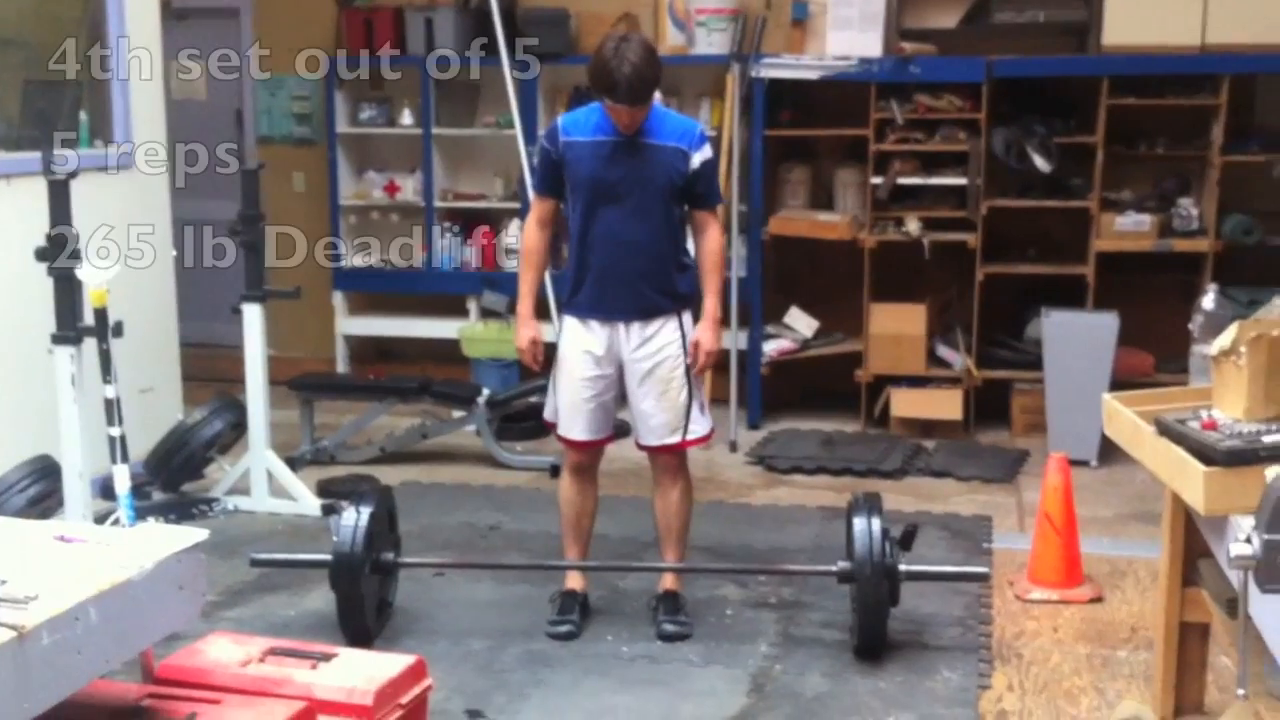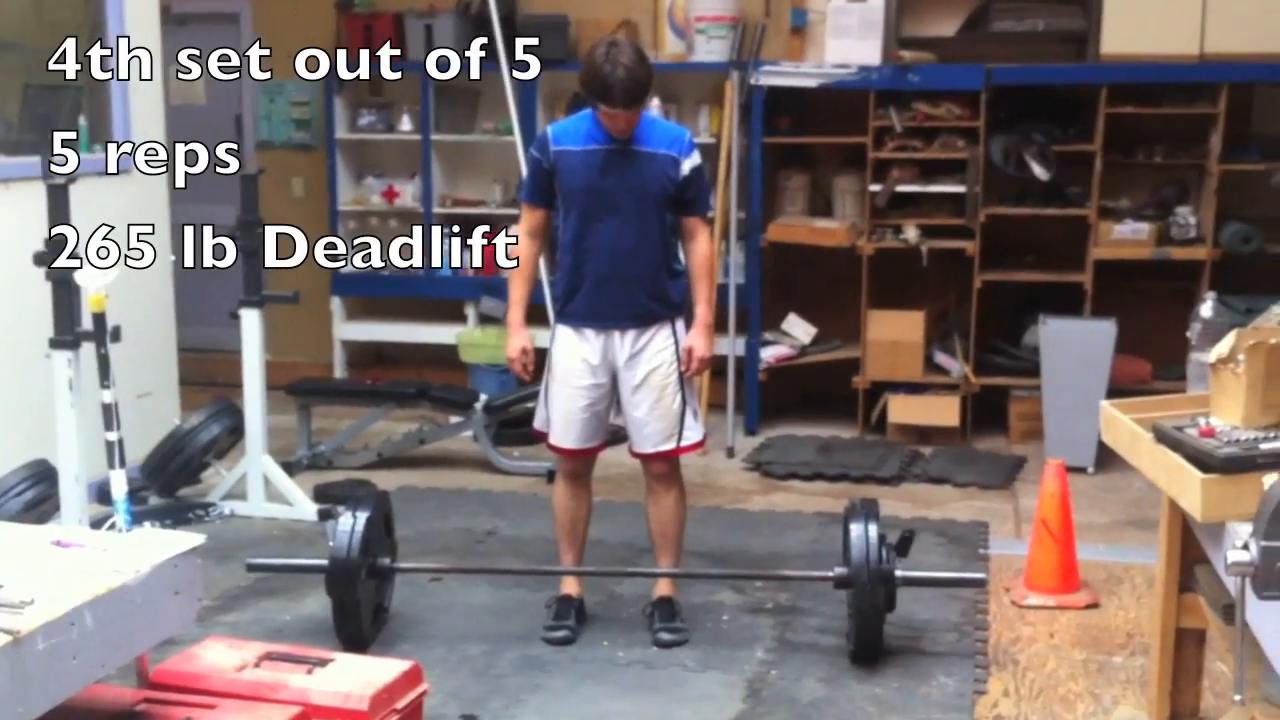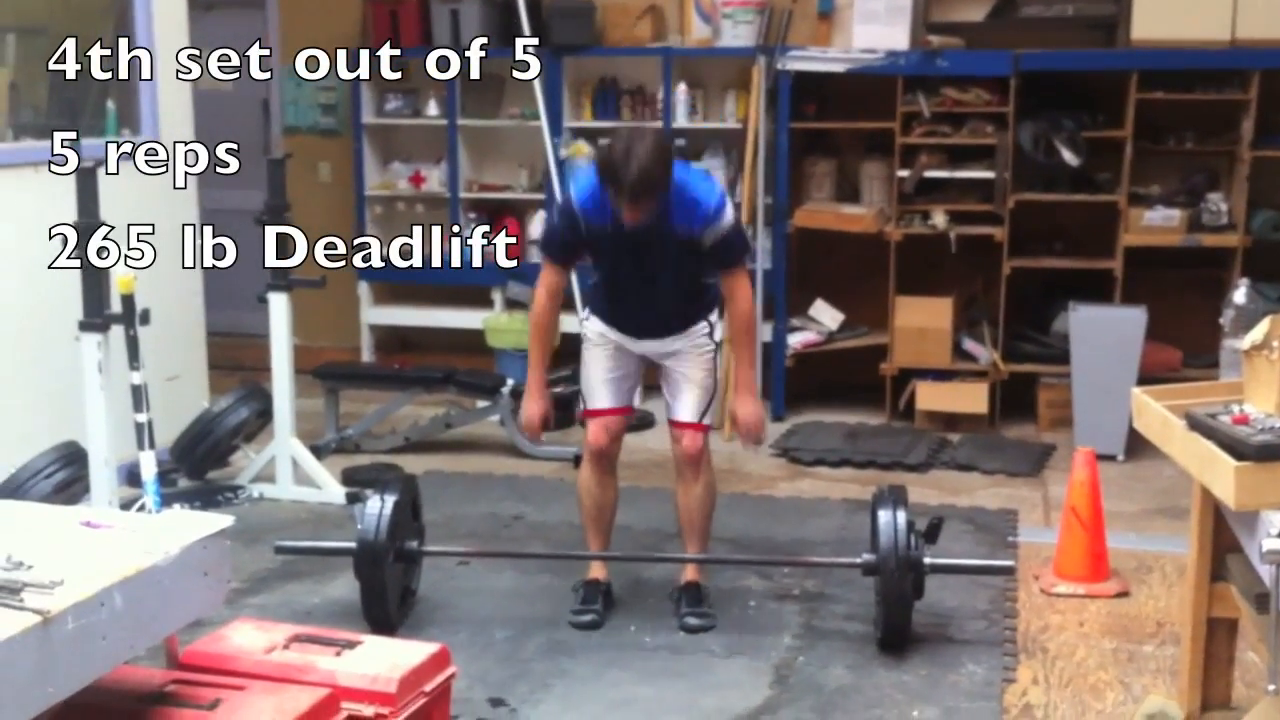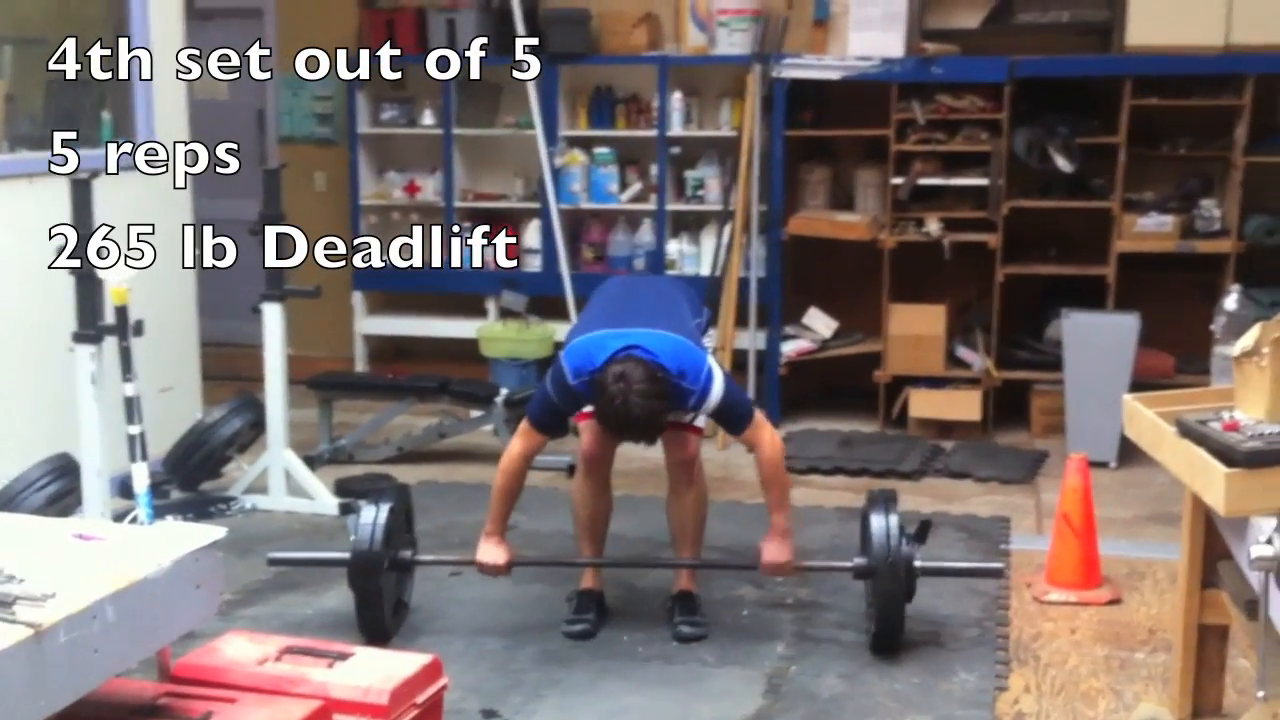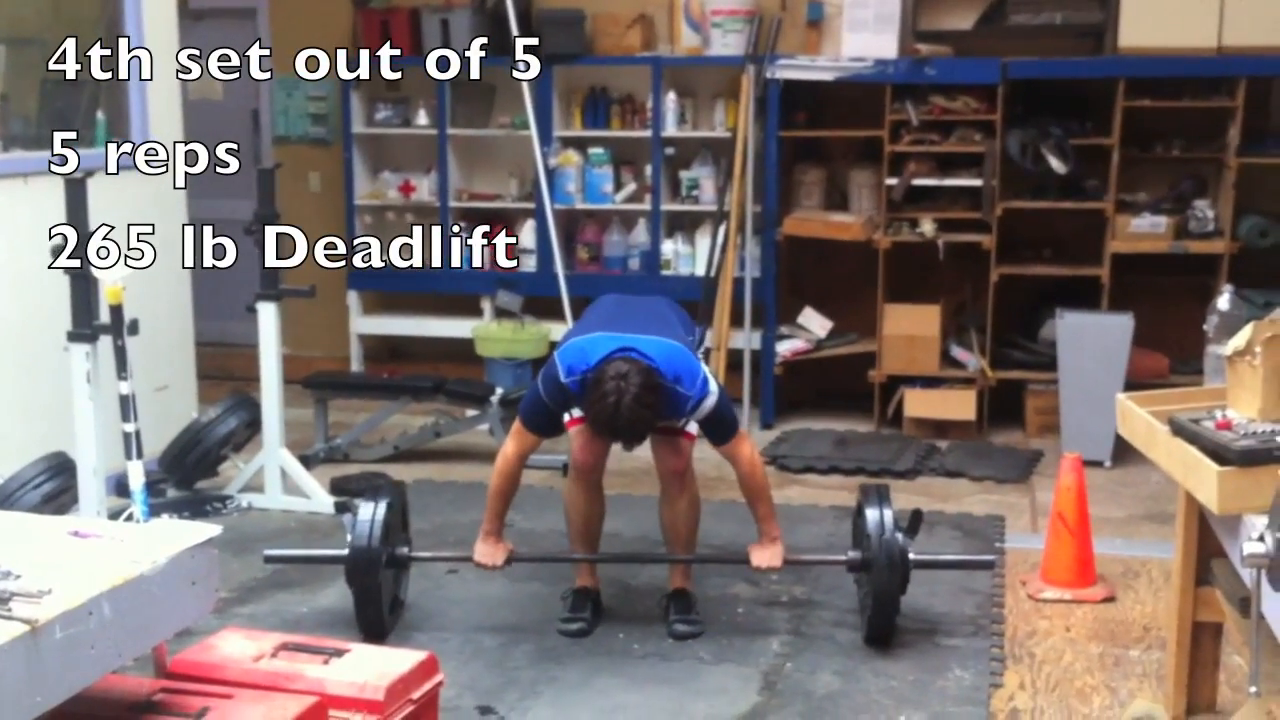
dt=1s
person 1, frame 1
left shoulder: (688, 139)
right shoulder: (564, 135)
left elbow: (708, 230)
right elbow: (539, 223)
left wrist: (710, 317)
right wrist: (526, 311)
left hip: (663, 320)
right hip: (584, 319)
left knee: (669, 455)
right knee: (578, 455)
left ankle: (670, 585)
right ankle: (574, 583)
person 1, frame 2
left shoulder: (677, 146)
right shoulder: (555, 143)
left elbow: (697, 237)
right elbow: (529, 234)
left wrist: (703, 323)
right wrist: (516, 323)
left hip: (655, 329)
right hip: (577, 328)
left knee: (662, 463)
right knee: (572, 461)
left ankle: (664, 591)
right ankle: (569, 589)
person 1, frame 3
left shoulder: (706, 201)
right shoulder: (580, 199)
left elbow: (738, 292)
right elbow: (550, 290)
left wrist: (744, 389)
right wrist: (536, 386)
left hip: (687, 326)
right hip: (611, 325)
left knee: (691, 449)
right knee: (599, 443)
left ankle: (692, 577)
right ankle: (596, 574)
person 1, frame 4
left shoulder: (695, 374)
right shoulder: (573, 372)
left elbow: (767, 439)
right elbow: (520, 449)
left wrist: (779, 533)
right wrist: (493, 535)
left knee: (684, 458)
right knee: (592, 453)
left ankle: (685, 588)
right ankle: (589, 585)
person 1, frame 5
left shoulder: (689, 382)
right shoulder: (564, 374)
left elbow: (743, 454)
right elbow: (514, 451)
left wrist: (769, 537)
right wrist: (490, 535)
right hip: (591, 364)
left knee: (676, 465)
right knee: (584, 462)
left ankle: (680, 588)
right ankle: (584, 586)
